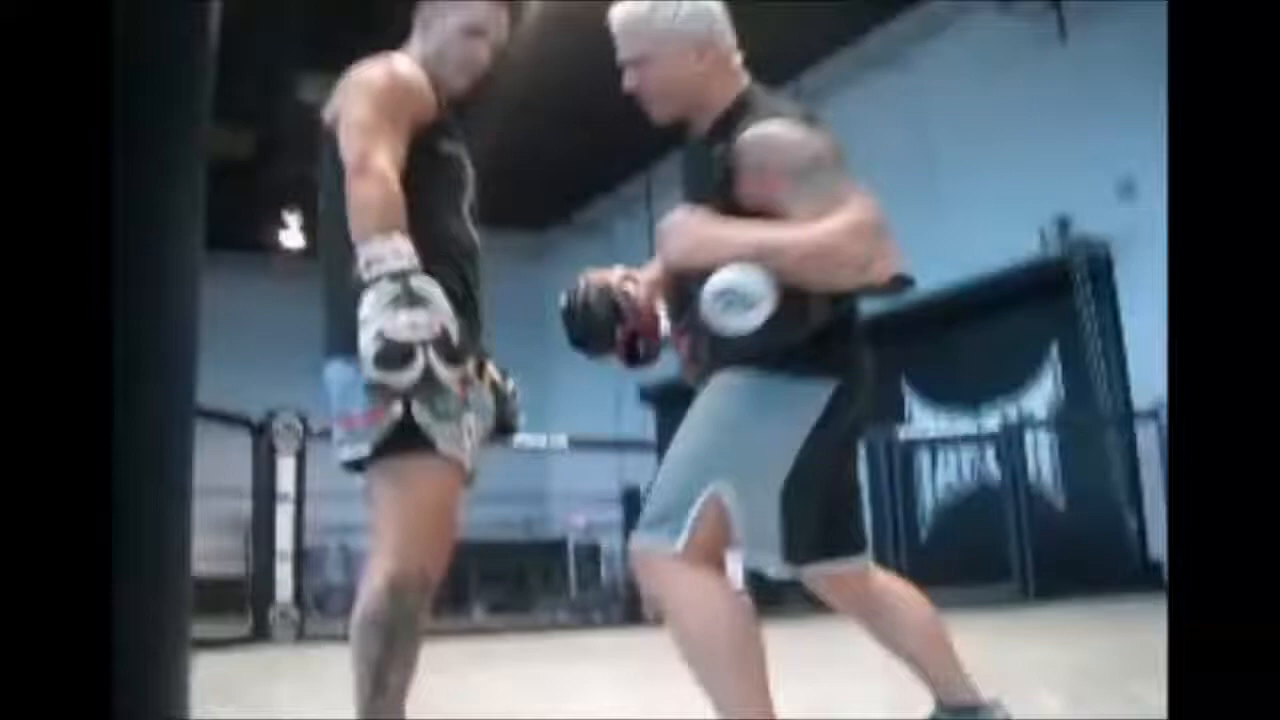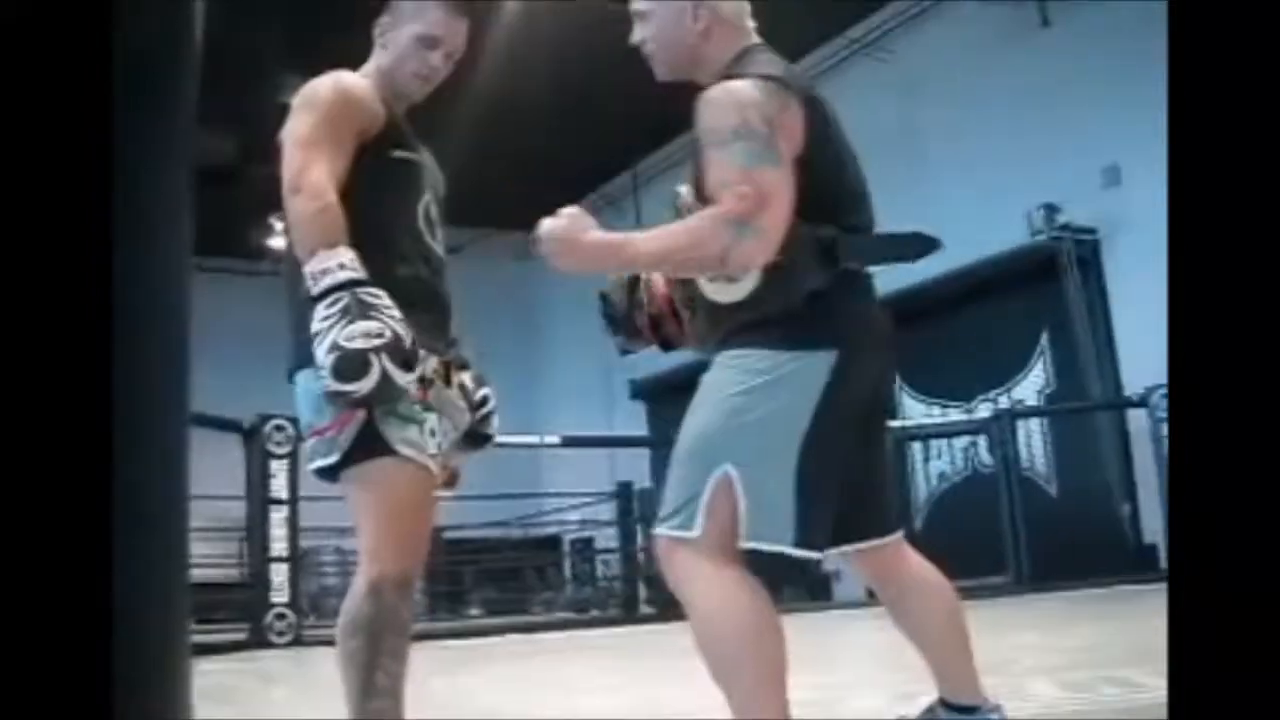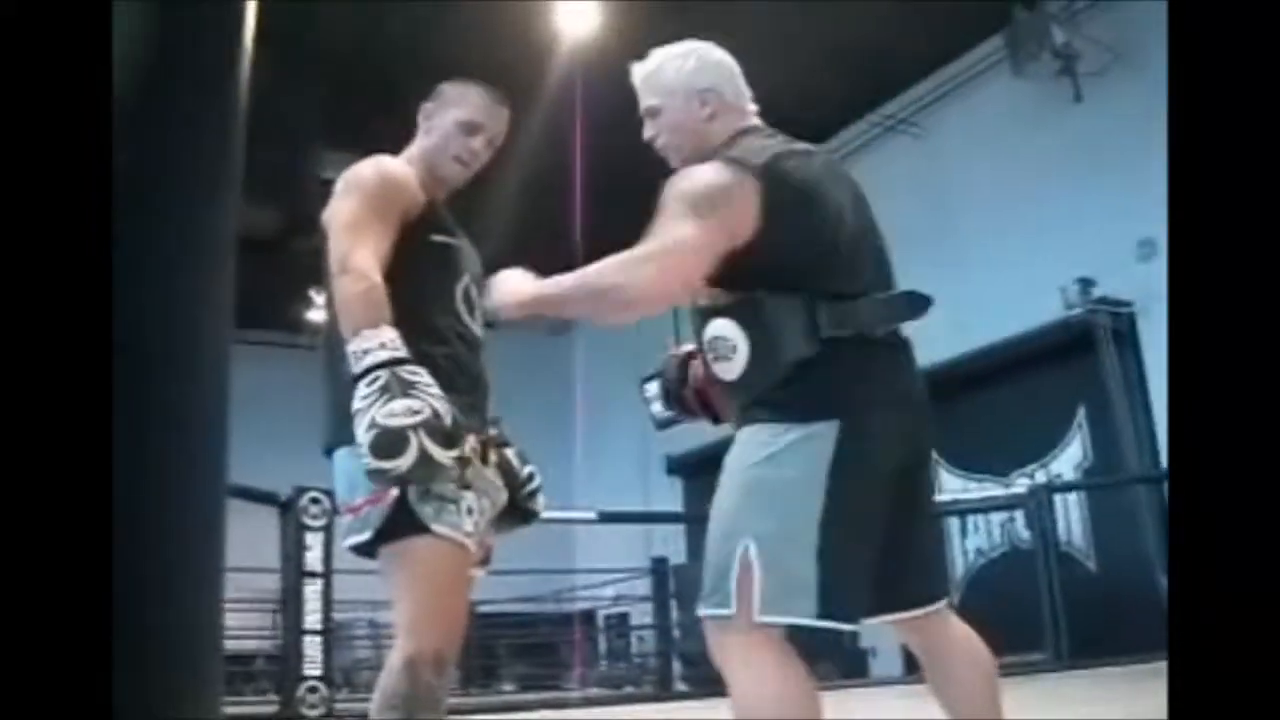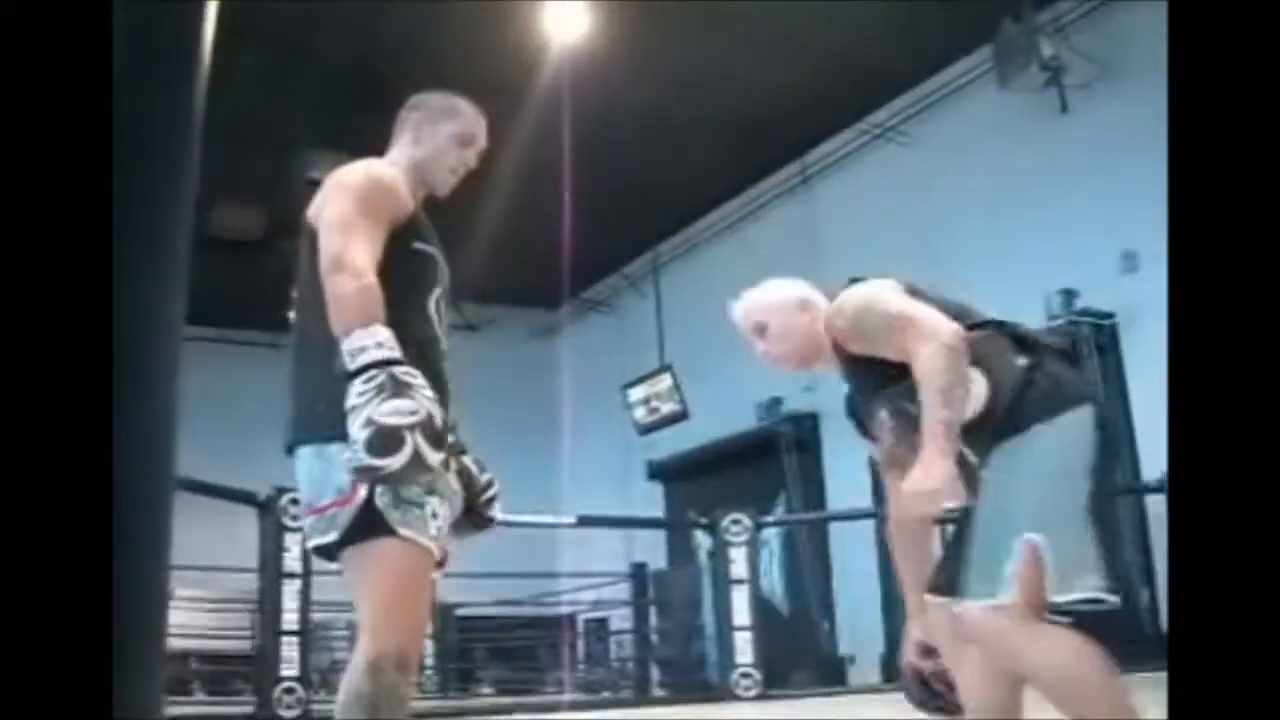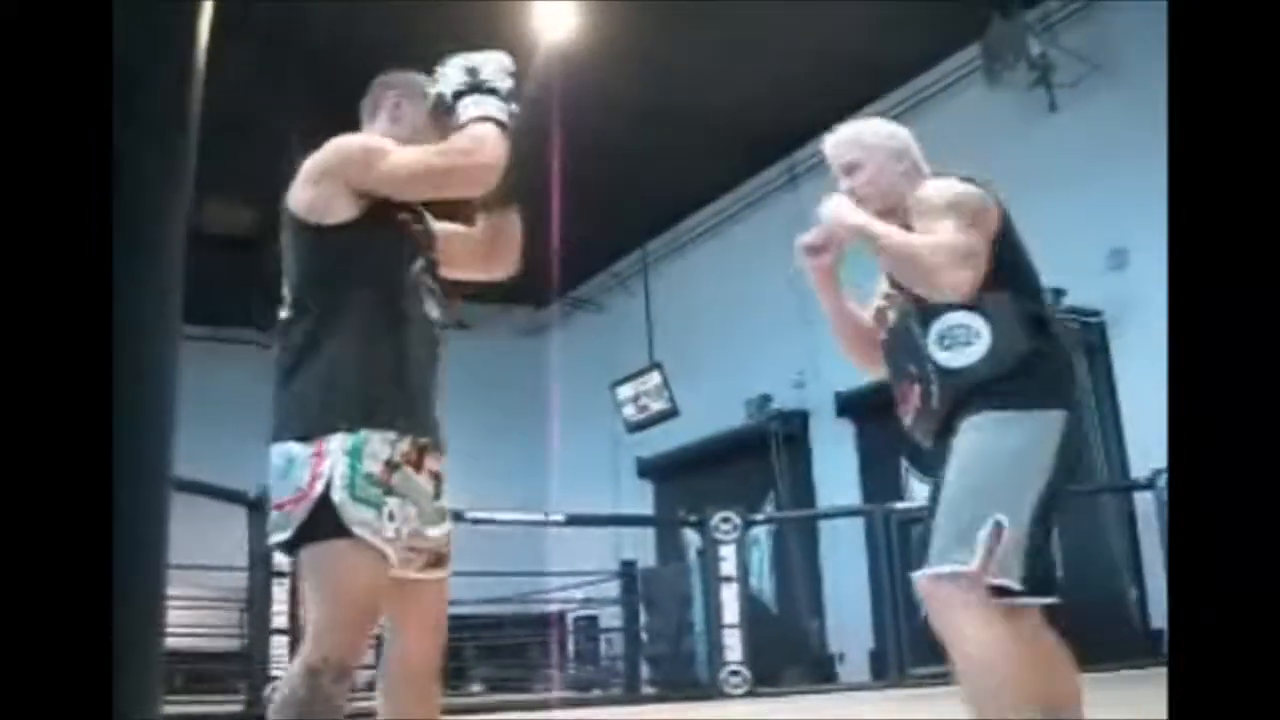
dt=1s
person 1, frame 1
left shoulder: (438, 121)
right shoulder: (388, 82)
right elbow: (370, 176)
left wrist: (476, 364)
right wrist: (394, 286)
left hip: (438, 348)
right hip: (396, 339)
left knee: (419, 560)
right knee: (410, 558)
person 1, frame 2
left shoulder: (409, 147)
right shoulder: (340, 96)
right elbow: (308, 190)
left wrist: (453, 364)
right wrist: (344, 297)
left hip: (413, 357)
right hip: (362, 352)
left knee: (400, 564)
right knee: (390, 562)
person 1, frame 3
left shoulder: (447, 229)
right shoulder: (381, 181)
right elbow: (353, 274)
left wrist: (492, 445)
right wrist: (386, 377)
left hip: (449, 439)
right hip: (403, 430)
left knee: (435, 643)
right knee: (429, 641)
person 1, frame 4
left shoulder: (413, 225)
right shoulder: (369, 182)
right elbow: (347, 274)
left wrist: (453, 455)
right wrist: (382, 381)
left hip: (399, 438)
right hip: (362, 431)
left knee: (397, 641)
right knee: (393, 639)
person 1, frame 5
left shoulder: (407, 220)
right shoulder: (345, 159)
left elbow: (497, 257)
right elbow: (470, 166)
left wrist: (504, 180)
right wrist: (483, 103)
left hip: (404, 439)
right hip: (343, 433)
left knee: (419, 638)
right knee: (338, 643)
person 2, frame 1
left shoulder: (770, 140)
right shoulder: (715, 142)
left elbow: (871, 250)
left wrist: (724, 242)
right wrist: (654, 280)
left hip: (785, 378)
right hip: (791, 378)
left knee: (669, 554)
right knee: (840, 572)
person 2, frame 2
left shoulder: (739, 99)
right shoulder: (769, 93)
left elbow: (747, 234)
left wrist: (602, 250)
right wrist: (677, 281)
left hip: (789, 345)
right hip: (828, 339)
left knee: (692, 547)
right knee: (875, 546)
person 2, frame 3
left shoulder: (714, 183)
right shoulder: (812, 168)
left elbow: (649, 282)
left wrist: (529, 296)
right wrist: (728, 351)
left hip: (814, 414)
right hip: (887, 399)
left knee: (741, 626)
right knee: (919, 611)
person 2, frame 4
left shoulder: (855, 310)
right shoulder: (871, 401)
left elbow: (943, 337)
right elbow: (908, 509)
left wrist: (935, 458)
right wrist: (916, 617)
left hip: (1042, 425)
right hip: (1012, 446)
left knee: (998, 621)
right knee: (949, 619)
person 2, frame 5
left shoulder: (947, 196)
right shoulder: (904, 256)
left elbow: (955, 275)
right elbow: (869, 352)
left wrist: (858, 223)
right wrist: (822, 278)
left hip: (1009, 411)
right hip: (974, 422)
left knee: (951, 591)
right knee: (1007, 609)
